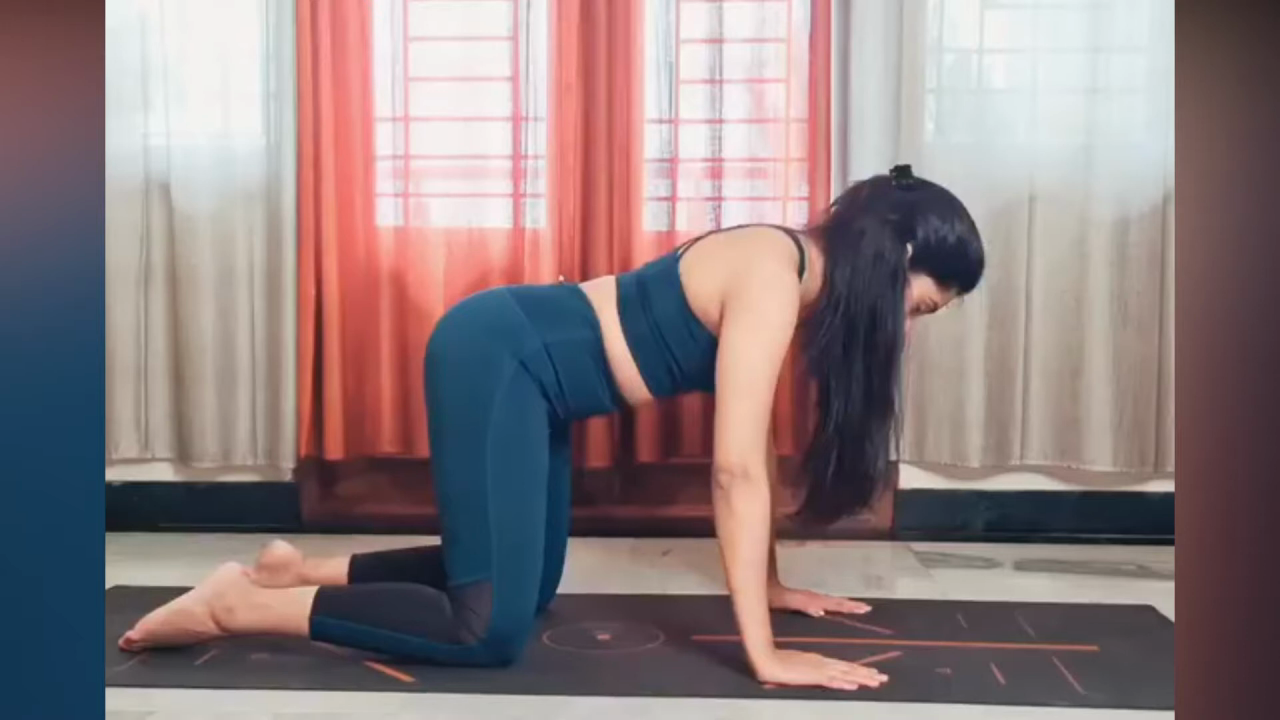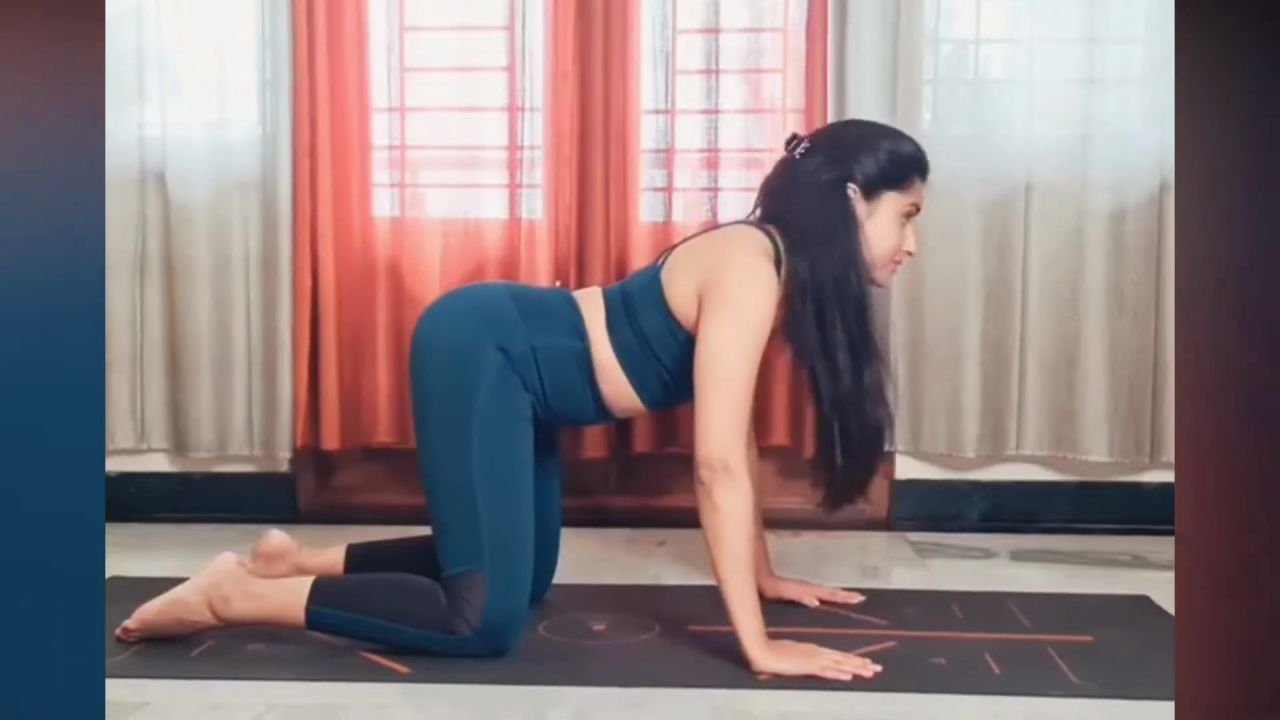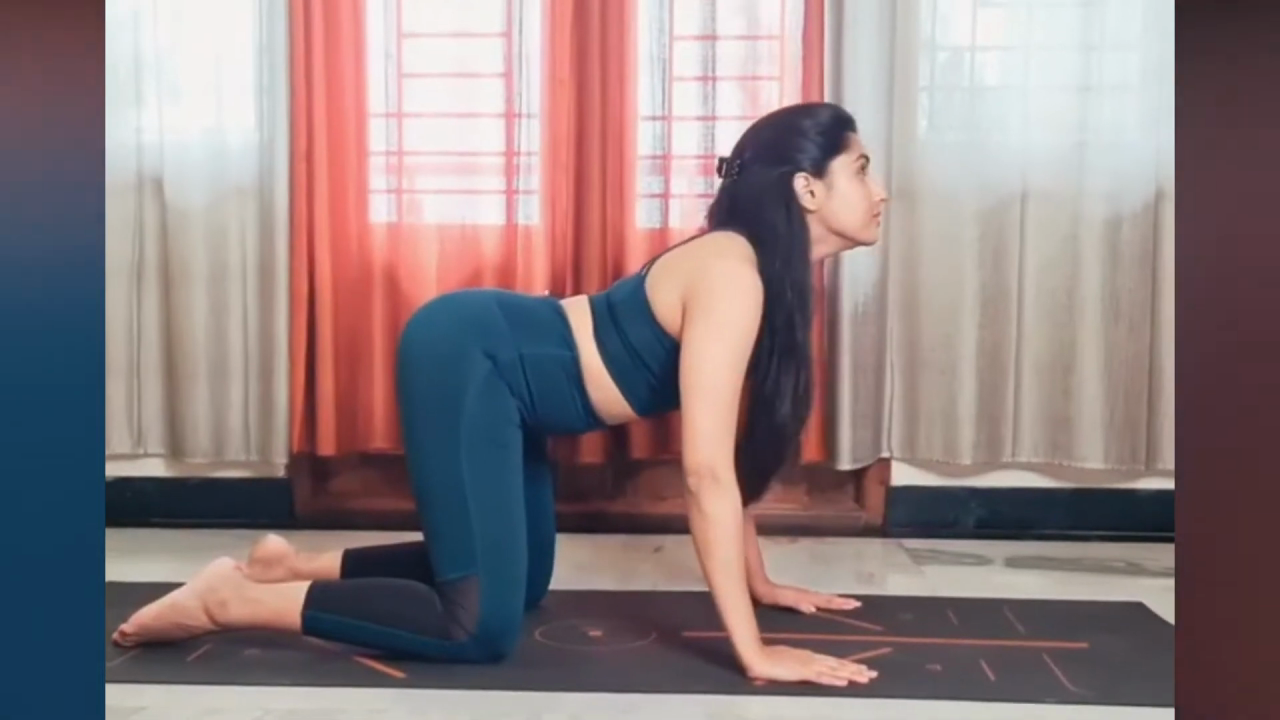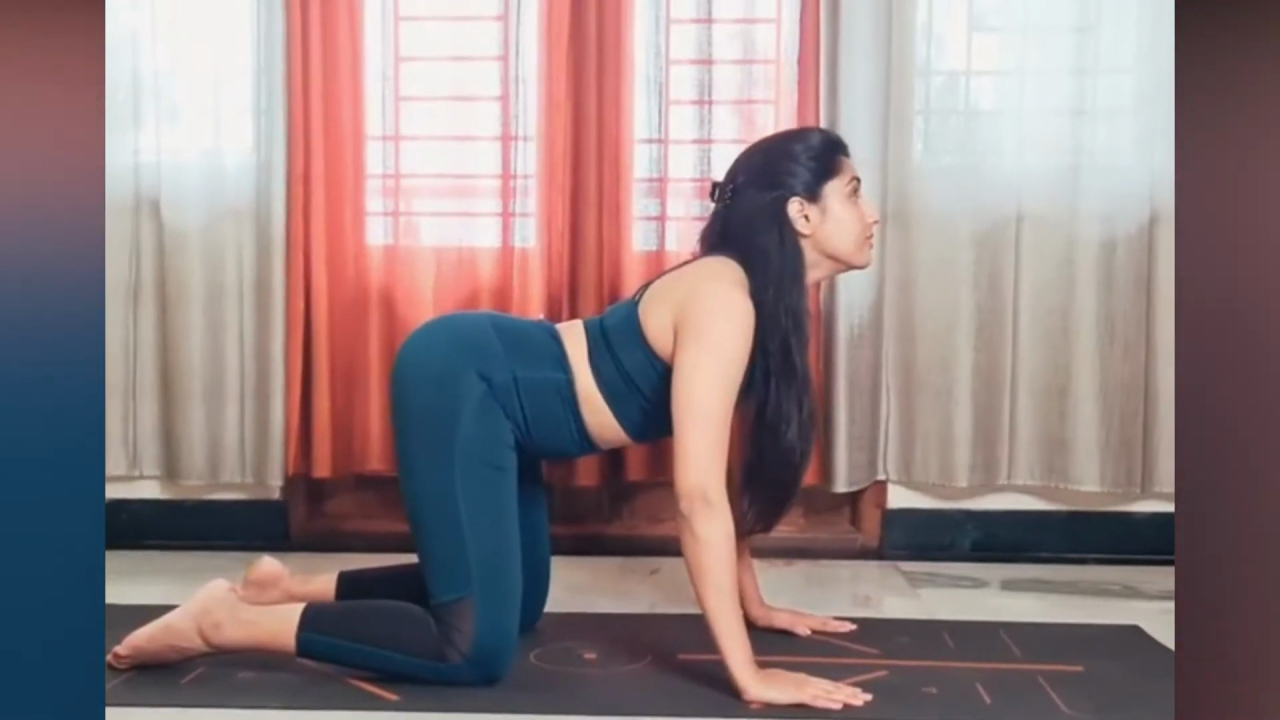
dt=0.5s
person 1, frame 1
left shoulder: (791, 271)
right shoulder: (772, 277)
left elbow: (745, 448)
right elbow: (737, 470)
left wrist: (767, 584)
right wrist: (764, 654)
left hip: (524, 367)
right hip: (494, 357)
left knee: (530, 585)
right knee: (490, 629)
left ankle: (299, 568)
right ankle: (242, 605)
person 1, frame 2
left shoulder: (778, 268)
right shoulder: (750, 272)
left elbow: (734, 433)
right elbow: (718, 466)
left wrist: (760, 573)
right wrist: (759, 644)
left hip: (505, 361)
right hip: (475, 351)
left knee: (525, 574)
right knee: (485, 619)
left ankle: (296, 557)
right ankle: (237, 594)
person 1, frame 3
left shoulder: (770, 274)
right shoulder: (733, 277)
left elbow: (728, 448)
right elbow: (707, 472)
left wrist: (758, 580)
right wrist: (753, 651)
left hip: (495, 366)
right hip: (464, 359)
left knee: (522, 580)
right knee: (481, 627)
left ankle: (294, 564)
right ankle: (232, 600)
person 1, frame 4
left shoulder: (769, 302)
right shoulder: (726, 302)
left elbow: (724, 473)
right elbow: (700, 496)
left wrist: (753, 602)
right wrist: (748, 674)
left hip: (487, 390)
right hip: (457, 381)
left knee: (517, 602)
right knee: (477, 649)
left ankle: (289, 585)
right ankle: (226, 621)
